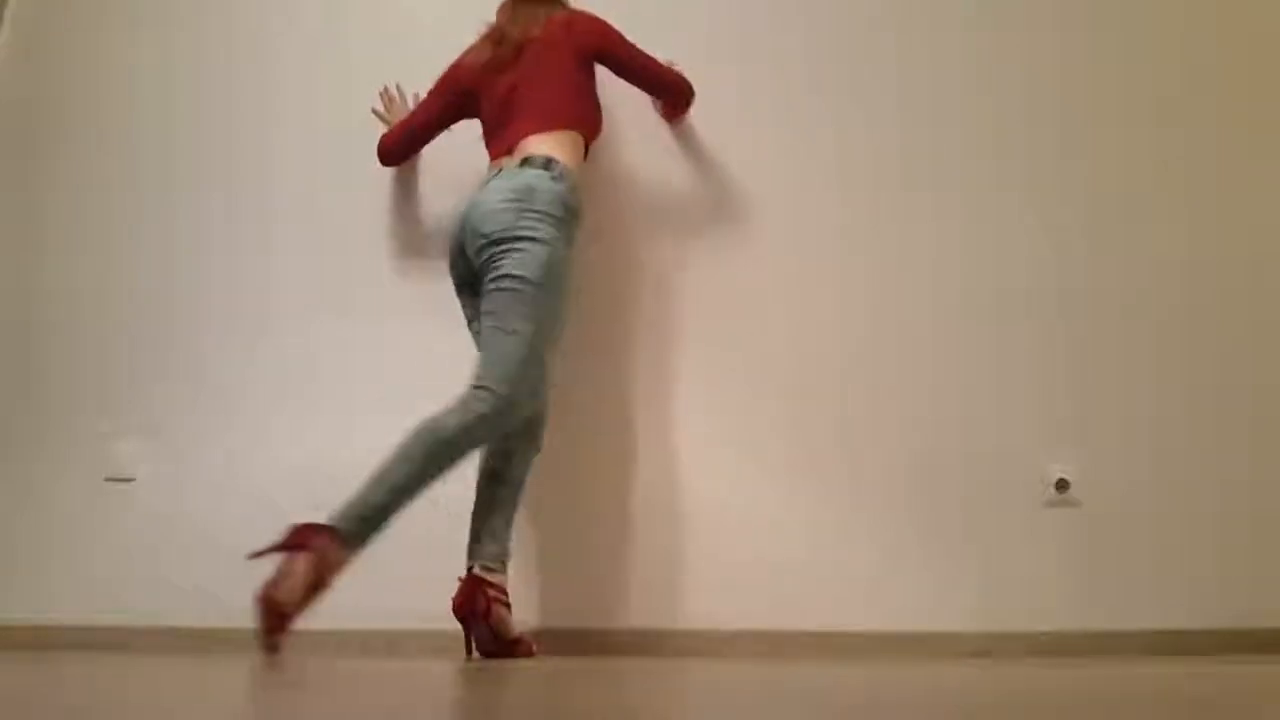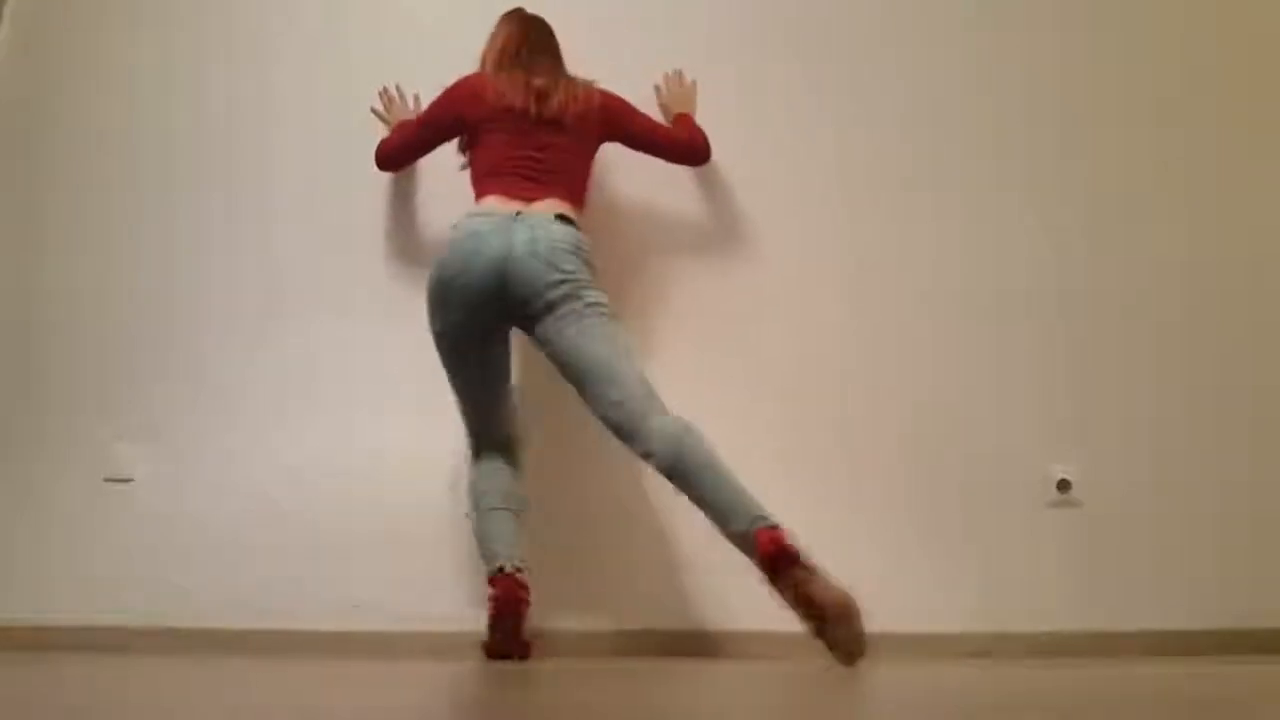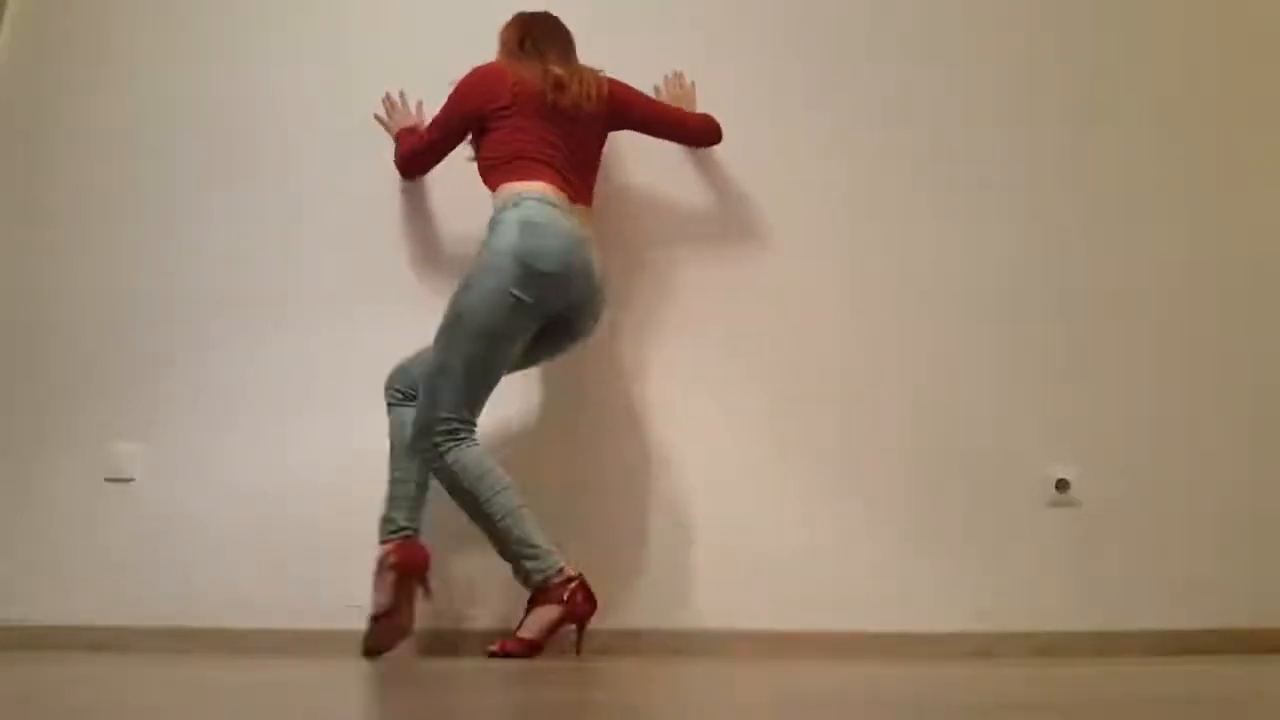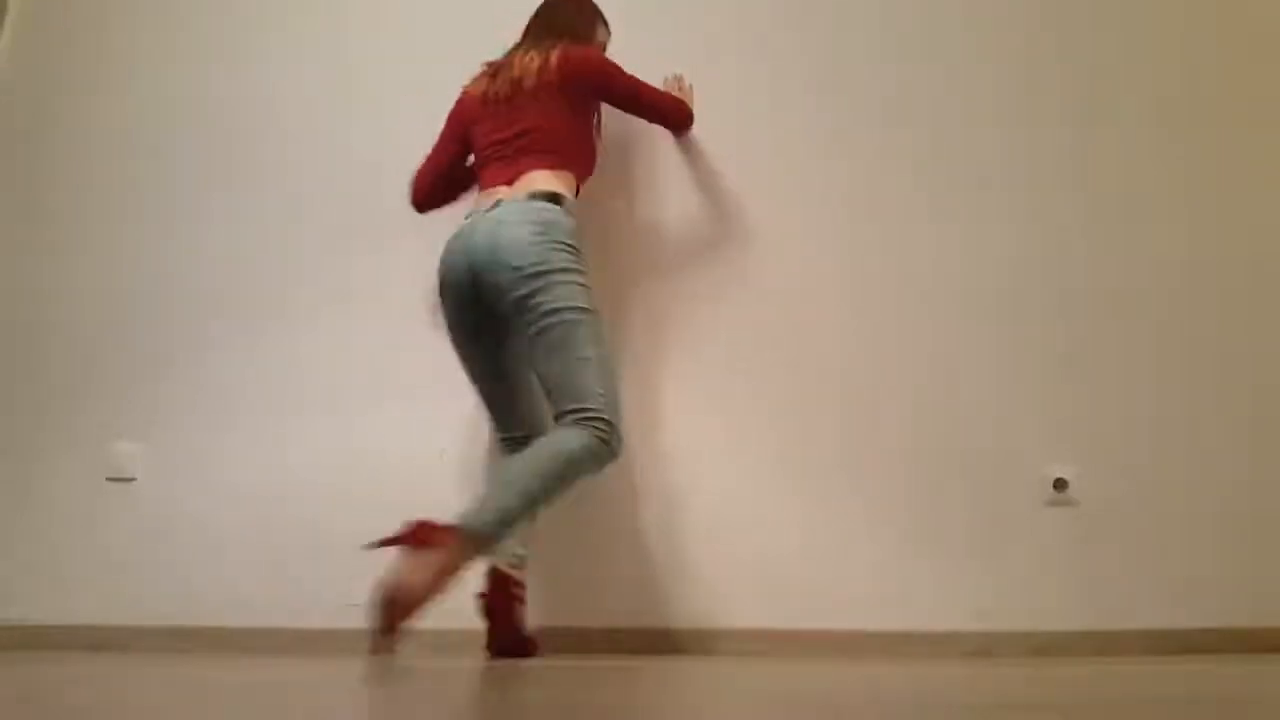
dt=0.7s
person 1, frame 1
left shoulder: (478, 59)
left elbow: (393, 150)
right elbow: (676, 90)
left wrist: (401, 121)
right wrist: (672, 112)
left hip: (487, 209)
right hip: (532, 206)
left knee: (515, 412)
right knee: (499, 400)
left ankle: (482, 586)
right ankle: (328, 545)
person 1, frame 2
left shoulder: (473, 92)
right shoulder: (590, 102)
left elbow: (390, 156)
right elbow: (693, 149)
left wrist: (402, 123)
right wrist: (680, 111)
left hip: (467, 251)
right hip: (549, 251)
left knee: (490, 446)
right knee: (639, 416)
left ankle: (504, 578)
right ankle: (771, 547)
person 1, frame 3
left shoulder: (491, 79)
right shoulder: (599, 92)
left elbow: (413, 162)
right elbow: (707, 132)
left wrist: (405, 128)
right wrist: (681, 107)
left hip: (527, 243)
right hip: (578, 273)
left knee: (444, 430)
right knee: (408, 386)
left ankle: (555, 583)
right ankle: (402, 548)
person 1, frame 4
left shoulder: (481, 90)
right shoulder: (578, 64)
left elbow: (423, 192)
right elbow: (677, 113)
right wrist: (682, 106)
left hip: (469, 250)
right hip: (533, 243)
left knee: (524, 437)
right knee: (596, 427)
left ankle: (500, 572)
right ankle: (452, 540)
